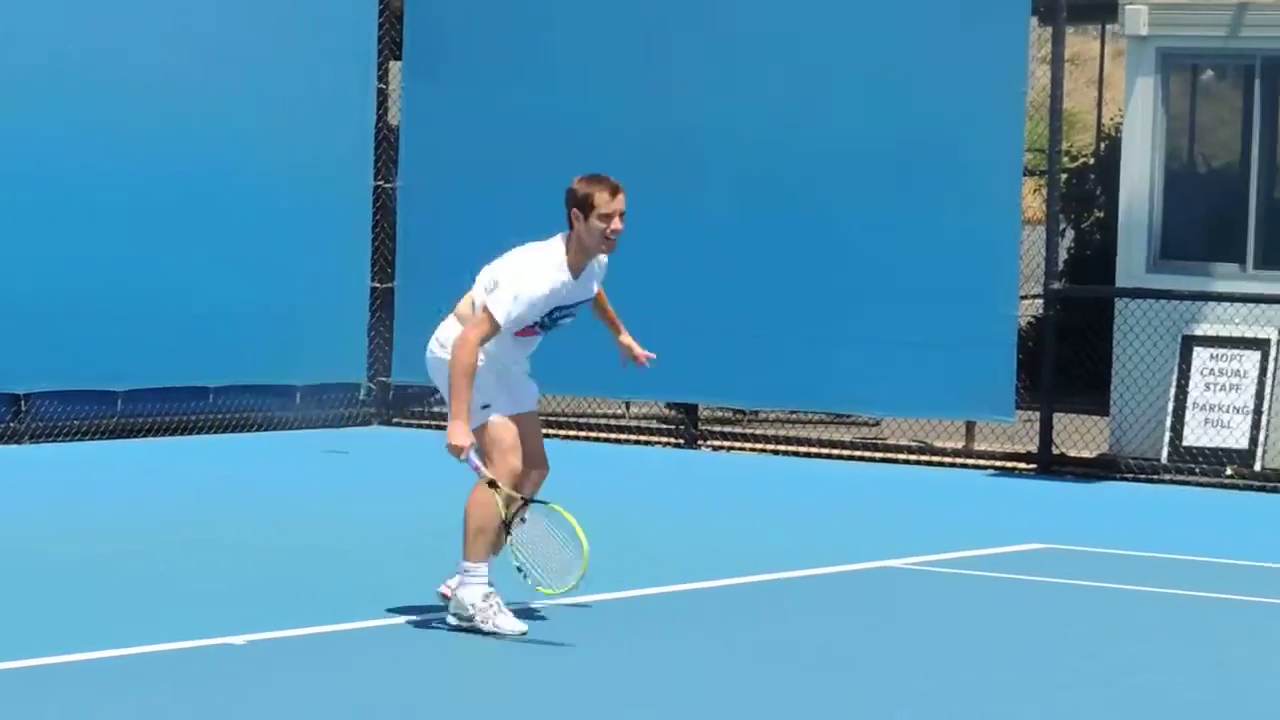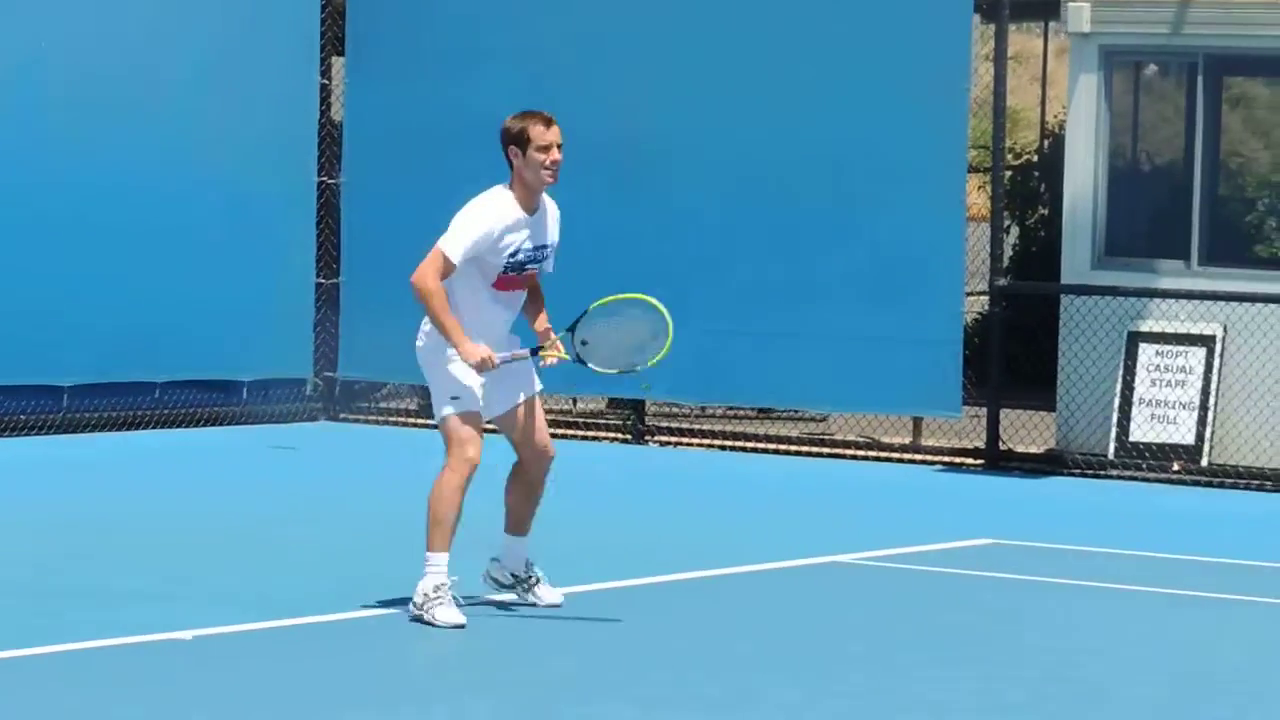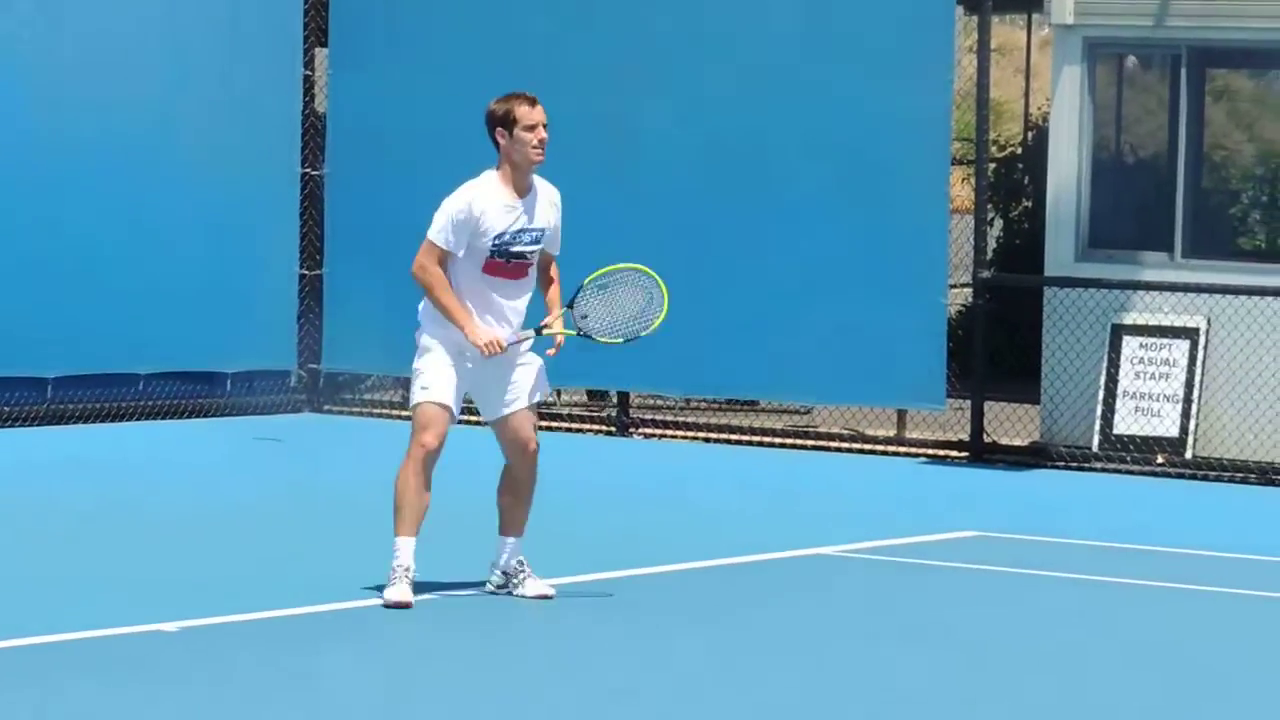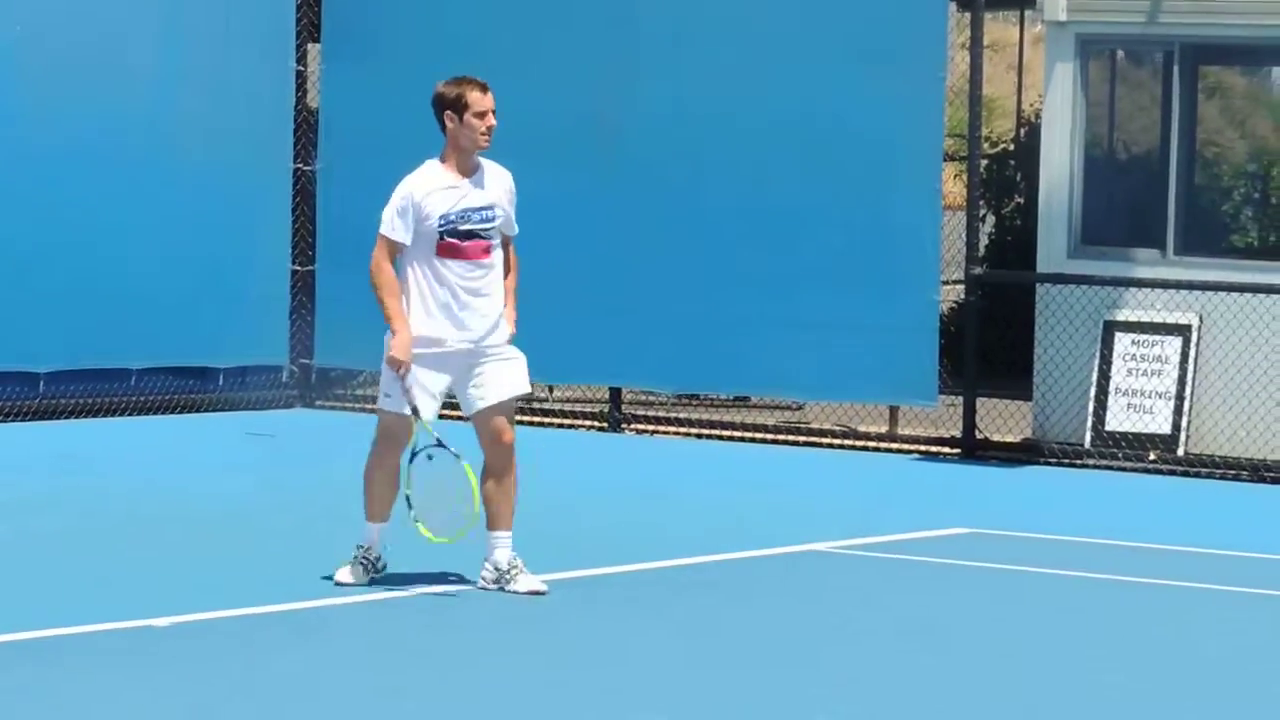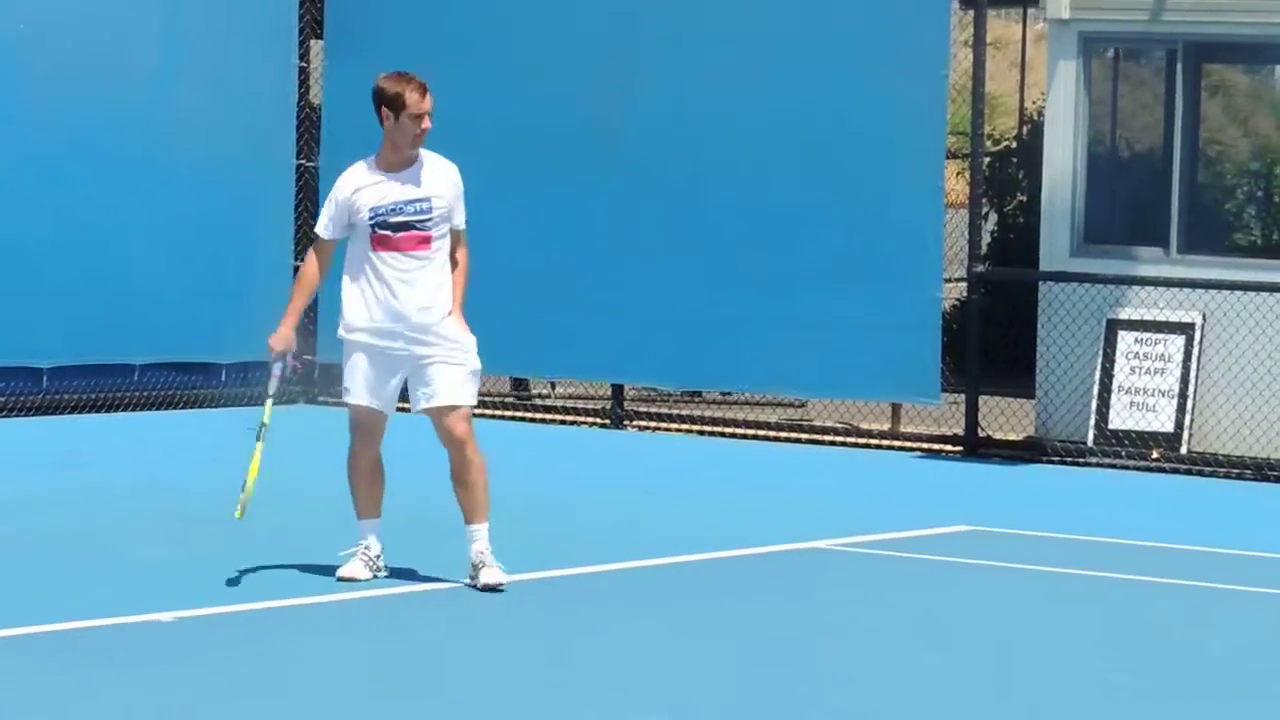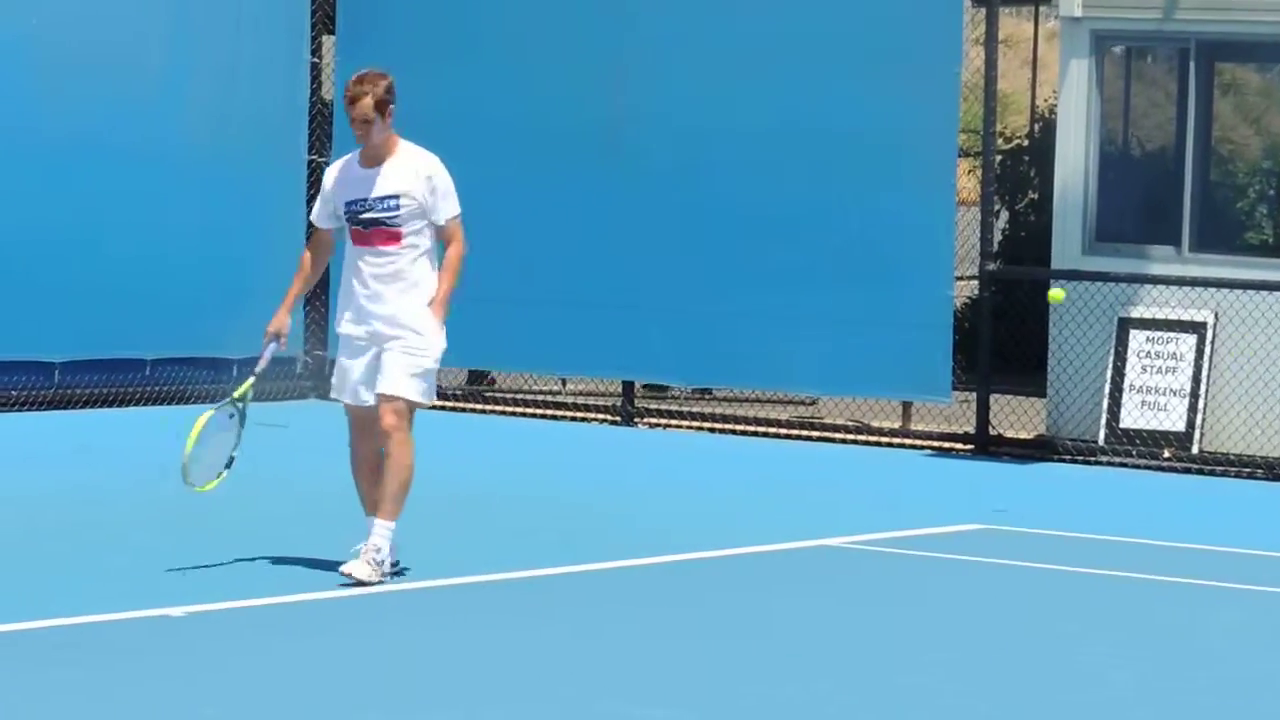
dt=0.3s
person 1, frame 1
left shoulder: (590, 263)
right shoulder: (535, 274)
right elbow: (469, 340)
left wrist: (621, 335)
right wrist: (457, 420)
left hip: (508, 354)
right hip: (461, 354)
left knee: (535, 469)
right knee: (506, 461)
left ankle: (466, 581)
right ankle: (471, 592)
person 1, frame 2
left shoulder: (549, 213)
right shoulder: (486, 215)
right elbow: (423, 278)
left wrist: (542, 327)
right wrist: (462, 344)
left hip: (500, 350)
right hip: (456, 351)
left knee: (538, 452)
right knee: (466, 455)
left ankle: (511, 565)
right ankle: (432, 587)
person 1, frame 3
left shoulder: (549, 199)
right shoulder: (470, 200)
right elbow: (424, 266)
left wrist: (555, 312)
right wrist: (471, 327)
left hip: (507, 346)
right hip: (448, 341)
left knee: (526, 451)
right knee: (427, 441)
left ankle: (508, 565)
right ankle: (402, 567)
person 1, frame 4
left shoulder: (501, 182)
right shoulder: (418, 188)
right elbow: (383, 263)
left wrist: (508, 307)
right wrist: (399, 332)
left hip: (484, 340)
right hip: (423, 343)
left knee: (501, 443)
right knee: (389, 445)
left ankle: (500, 561)
right ankle: (370, 549)
person 1, frame 5
left shoulder: (445, 174)
right shoulder: (353, 184)
left elbow: (459, 249)
right elbow: (318, 256)
left wrist: (456, 310)
right wrist: (288, 324)
left hip: (437, 332)
right hip: (371, 333)
left knee: (459, 435)
right knee: (364, 438)
left ankle: (480, 552)
right ankle: (369, 547)
person 1, frame 6
left shoulder: (425, 169)
right shoulder: (337, 175)
left elbow: (455, 244)
right elbow: (318, 247)
left wrist: (435, 309)
right wrist: (286, 308)
left hip: (409, 320)
right hip: (356, 323)
left knee: (392, 426)
right knee: (361, 432)
left ankle: (380, 545)
right ankle: (377, 542)
